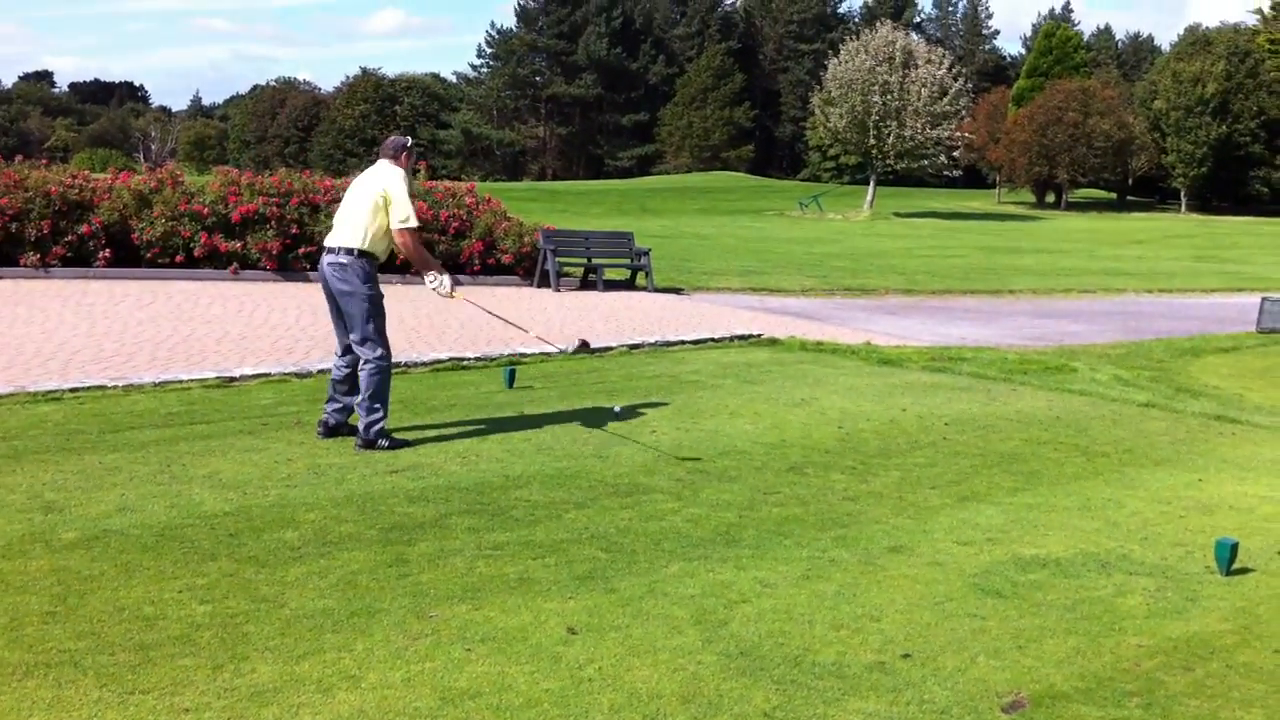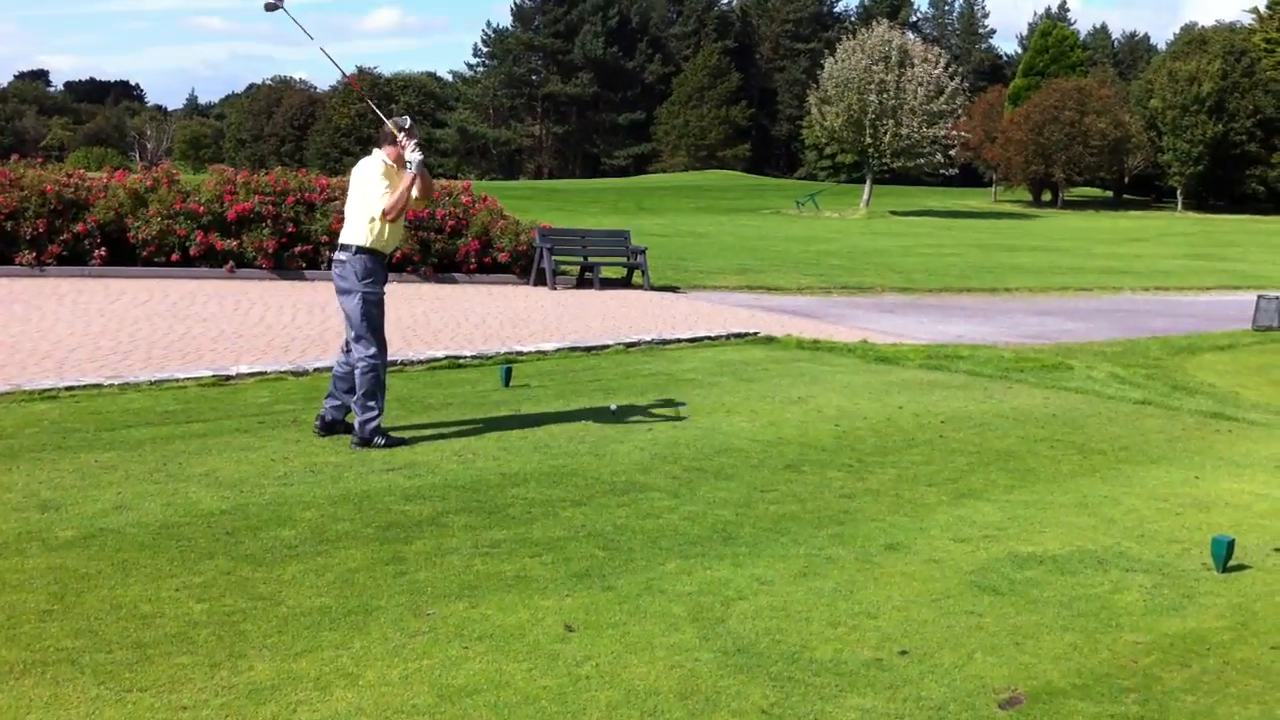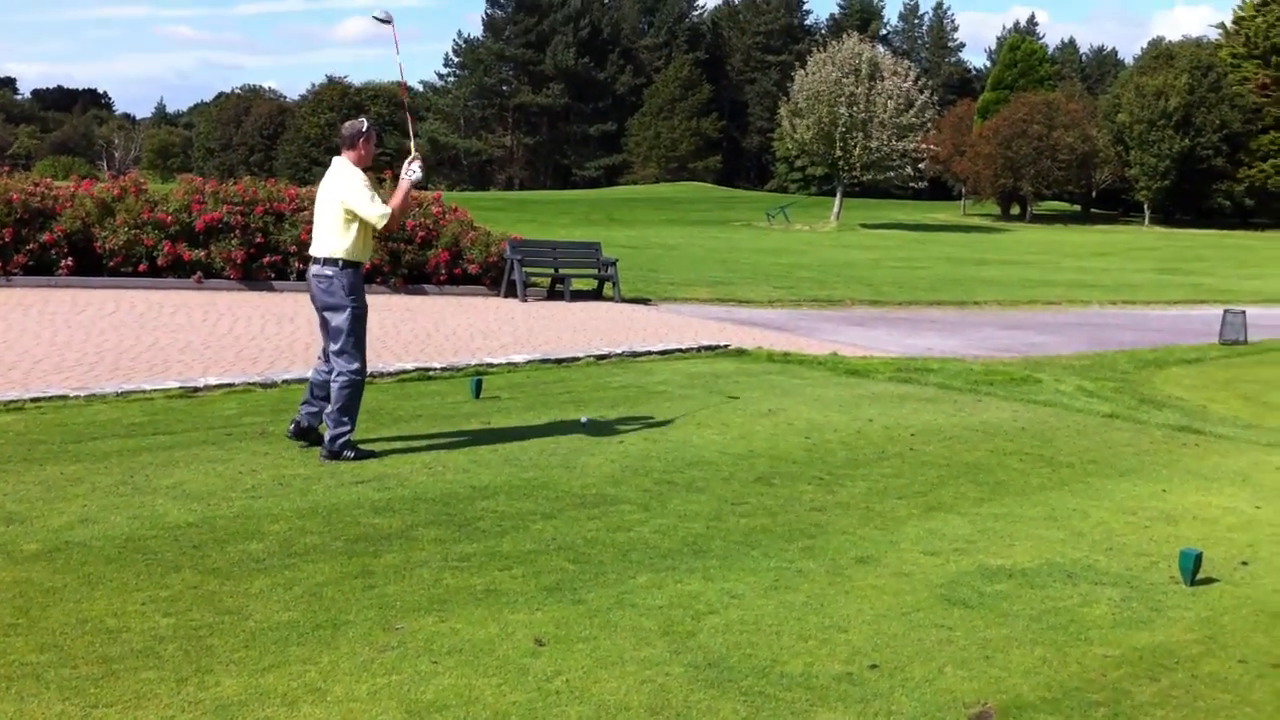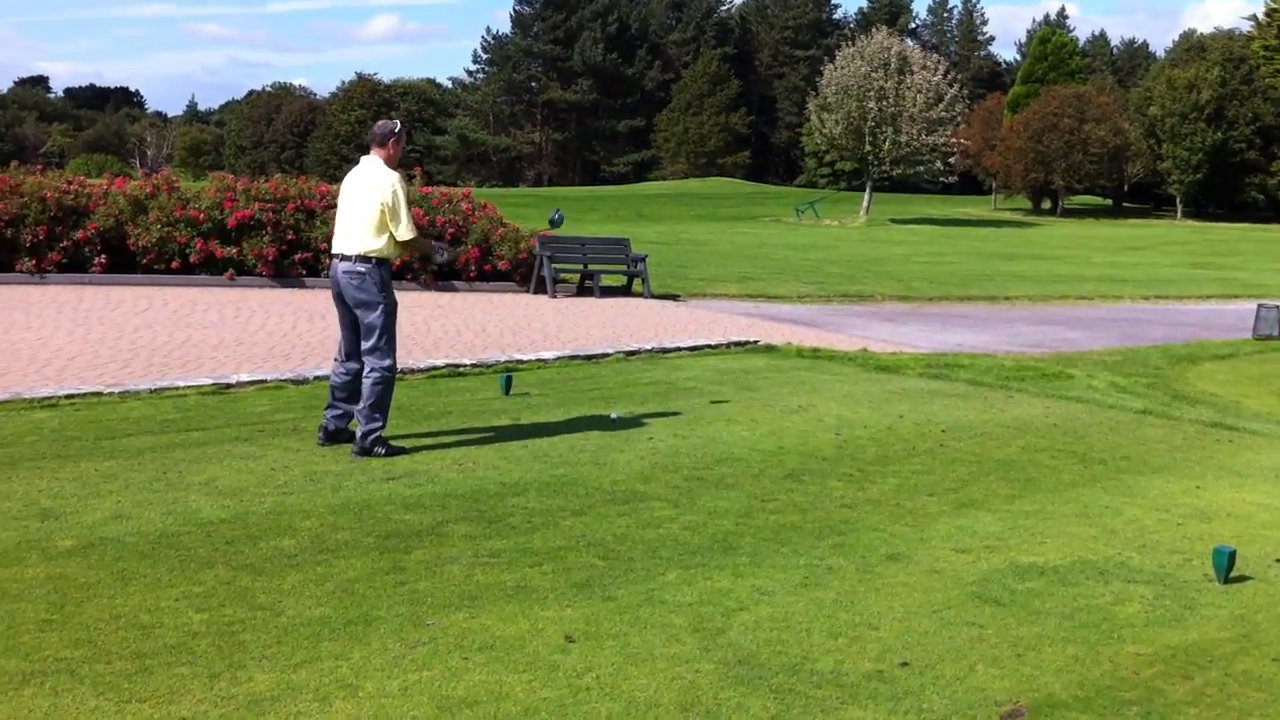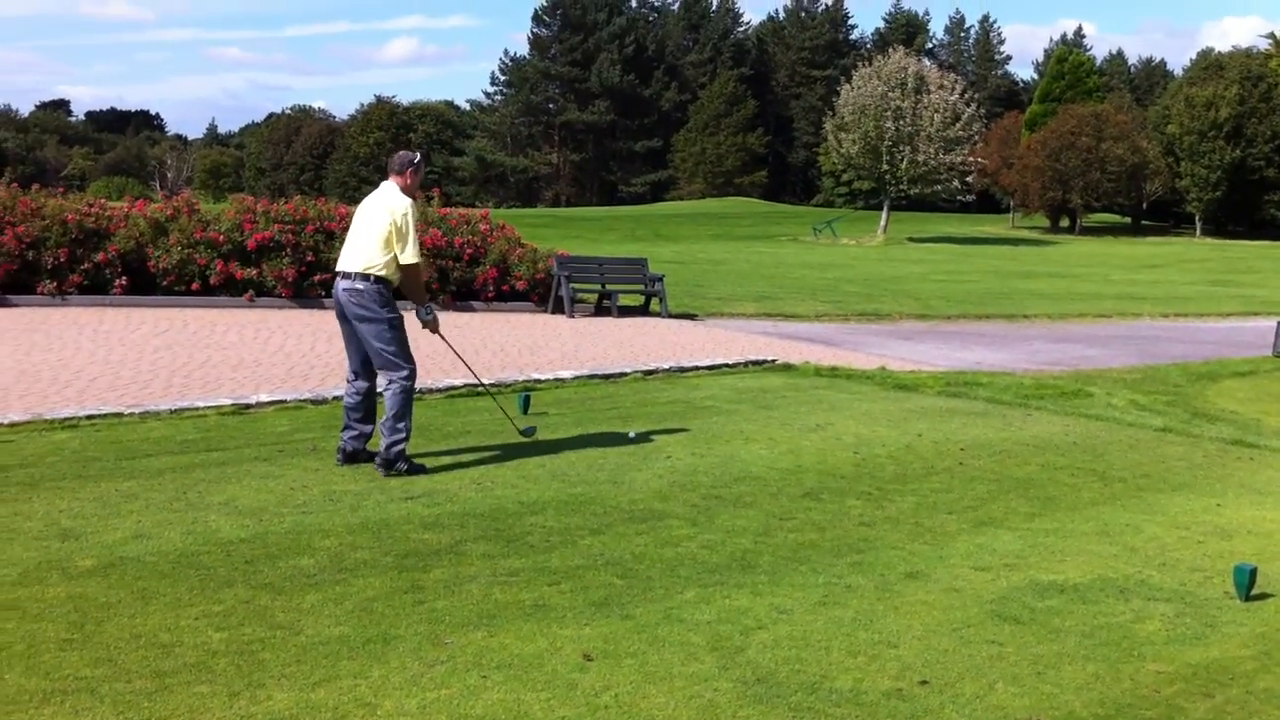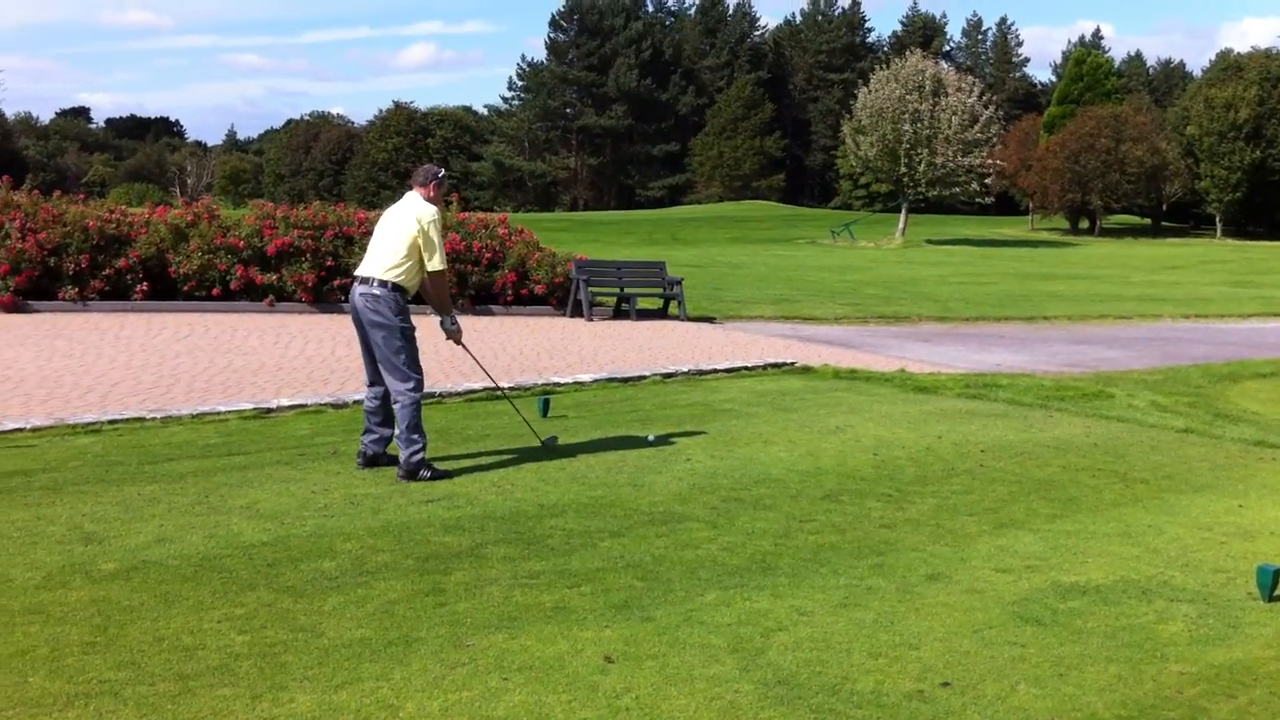
dt=0.3s
person 1, frame 1
left shoulder: (367, 178)
right shoulder: (395, 178)
left elbow: (383, 235)
right elbow: (404, 236)
left wrist: (431, 268)
right wrist: (435, 271)
left hip: (332, 262)
right hip: (353, 264)
left knee: (350, 348)
right knee: (373, 351)
left ankle: (334, 418)
right ankle: (371, 431)
person 1, frame 2
left shoulder: (395, 169)
right shoulder: (371, 167)
left elbow: (425, 195)
right elbow: (390, 212)
left wrist: (416, 166)
right wrist: (411, 171)
left hip: (366, 262)
right hip: (358, 262)
left knee: (356, 345)
right knee: (369, 348)
left ankle: (331, 415)
right ankle: (367, 429)
person 1, frame 3
left shoulder: (340, 174)
right shoulder: (349, 178)
left elbow: (383, 212)
right elbow: (388, 219)
left wrist: (405, 180)
right wrist: (407, 181)
left hip: (324, 271)
right hip: (340, 274)
left knee: (332, 356)
right knee: (349, 362)
left ankle: (306, 422)
right ankle: (337, 441)
person 1, frame 4
left shoulder: (354, 175)
right shoulder: (389, 179)
right elbow: (404, 238)
left hip: (340, 267)
right hip: (367, 271)
left knee: (350, 353)
right knee: (379, 360)
left ankle: (333, 425)
right ankle: (367, 438)
person 1, frame 5
left shoulder: (373, 199)
right shoulder: (401, 203)
right elbow: (409, 265)
left wrist: (415, 301)
right wrist: (425, 306)
left hip: (345, 286)
right hip: (369, 290)
left knee: (360, 374)
right knee: (400, 372)
left ankle: (352, 445)
right ankle: (392, 453)
person 1, frame 6
left shoulder: (397, 209)
right shoulder: (427, 212)
left elbow: (419, 273)
right elbow: (437, 273)
left wrist: (441, 313)
right wrist: (449, 317)
left hip: (361, 293)
right hip: (383, 297)
left knee: (380, 379)
right knee: (406, 382)
left ankle: (372, 449)
right ankle: (412, 461)
